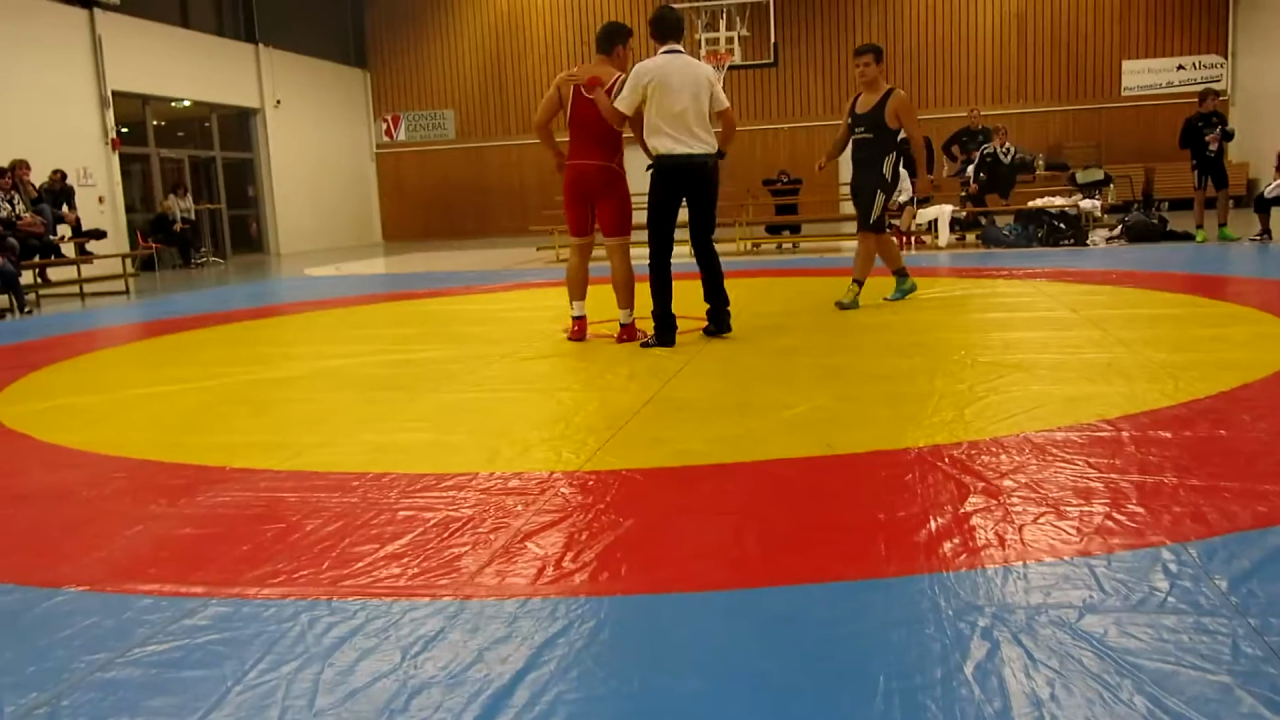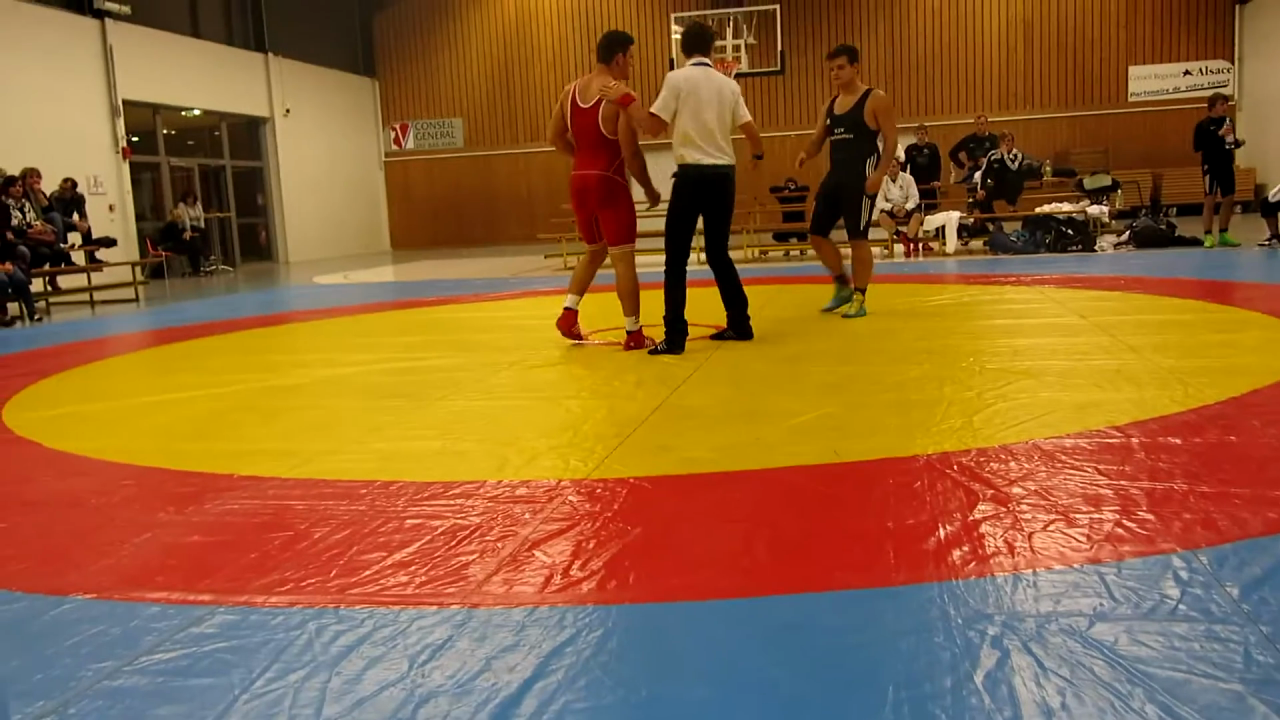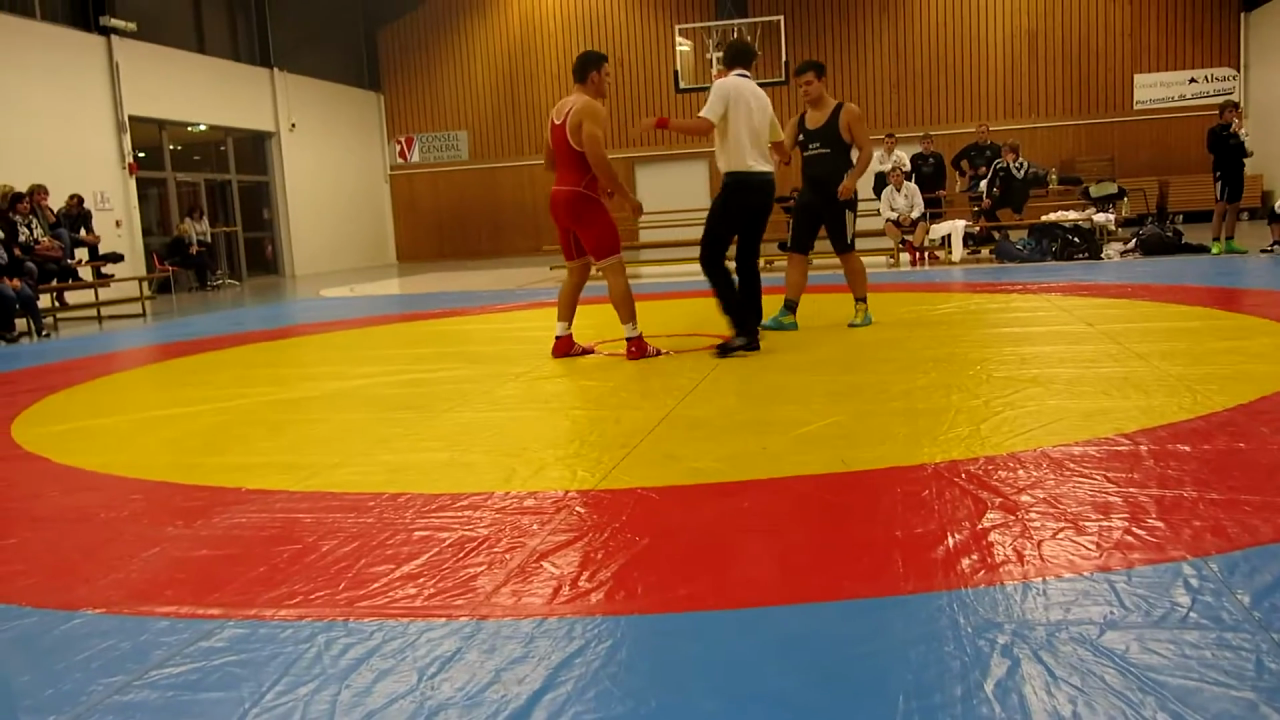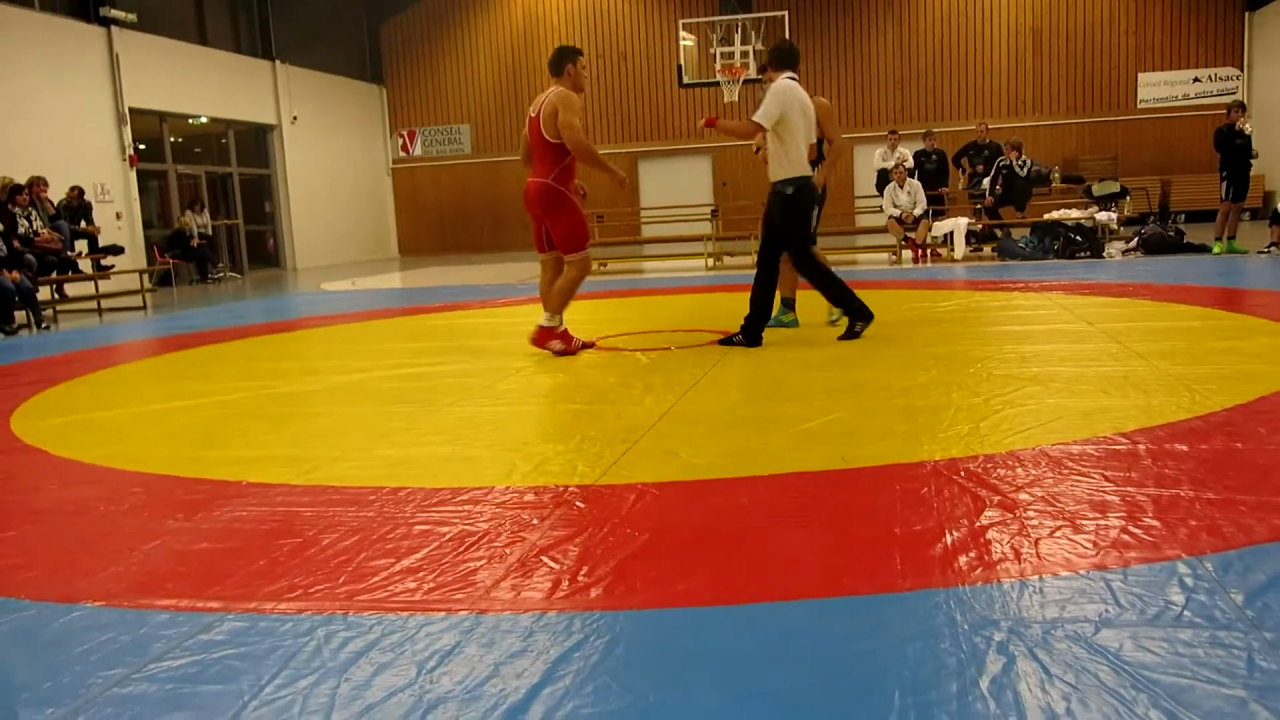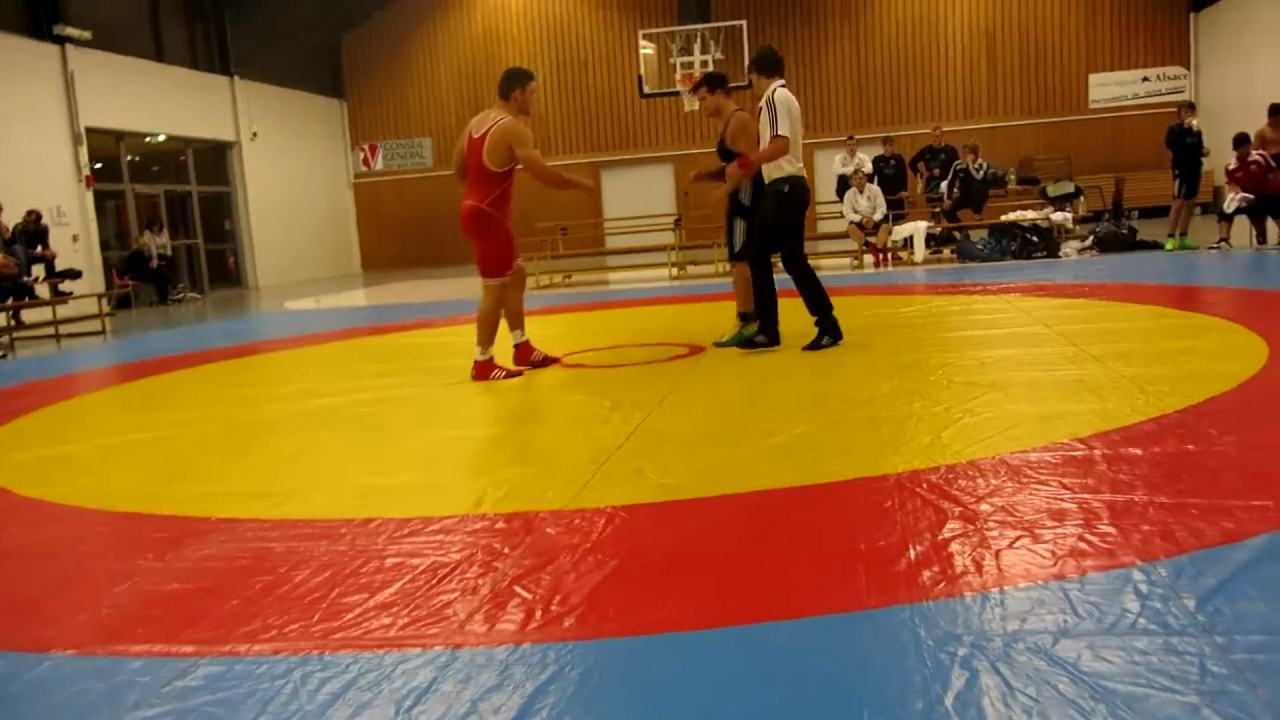
dt=0.3s
person 1, frame 1
left shoulder: (645, 70)
right shoulder: (704, 70)
left elbow: (616, 117)
right elbow: (728, 119)
left wrist: (595, 88)
right wrist: (717, 153)
left hip: (670, 166)
right hip: (705, 163)
left knee: (660, 249)
right knee: (703, 242)
left ankle: (664, 329)
right ankle: (719, 316)
person 1, frame 2
left shoulder: (677, 79)
right shoulder: (728, 84)
left elbow: (654, 126)
right elbow: (751, 131)
left wrist: (625, 100)
right wrist: (757, 155)
left hip: (692, 175)
right hip: (724, 175)
left knee: (676, 258)
right knee: (718, 252)
left ankle: (674, 335)
right ankle: (739, 323)
person 1, frame 3
left shoulder: (724, 86)
right shoulder: (762, 95)
left elbow: (704, 127)
right elbow: (779, 145)
left wrist: (661, 122)
right wrist: (784, 158)
left hip: (739, 182)
right hip: (764, 183)
left knee: (711, 256)
right knee: (748, 260)
left ankle: (742, 327)
right ankle: (747, 333)
person 1, frame 4
left shoulder: (780, 90)
right shoulder: (801, 94)
left elbow: (752, 129)
left wrist: (714, 122)
left hip: (792, 188)
right hip: (791, 187)
left knee: (803, 261)
right knee: (767, 259)
left ankle: (859, 312)
right ankle: (750, 331)
person 1, frame 5
left shoulder: (775, 98)
right shoulder: (782, 97)
left elbow: (781, 145)
left wrist: (744, 165)
left hip: (785, 188)
right hip: (778, 188)
left knee: (793, 261)
right knee: (758, 256)
left ankle: (829, 328)
right ankle: (767, 330)
person 2, frame 1
left shoulder: (566, 80)
right shoulder: (626, 85)
left elbow: (540, 123)
right elbow: (642, 136)
left wrist: (557, 153)
left hip: (575, 173)
right hip: (608, 175)
left knee: (580, 249)
right knee: (619, 251)
left ankle: (578, 322)
right ankle: (626, 326)
person 2, frame 2
left shoulder: (571, 90)
left elbow: (556, 139)
right elbow: (630, 151)
right wrist: (649, 188)
left hip: (579, 181)
right hip: (609, 184)
left knee: (594, 252)
right knee: (623, 259)
left ankle: (568, 314)
right ankle: (633, 334)
person 2, frame 3
left shoulder: (557, 110)
right shoulder: (591, 108)
right elbow: (597, 159)
right wrist: (628, 196)
left hip: (559, 197)
right hip: (583, 199)
left knee: (576, 271)
right knee: (614, 270)
left ankle: (563, 340)
right ankle: (635, 342)
person 2, frame 4
left shoulder: (538, 103)
right shoulder: (566, 98)
right elbow: (576, 145)
right wrist: (612, 170)
left hip: (538, 189)
right hip: (554, 193)
left knee: (554, 265)
right knee: (578, 265)
left ankle: (559, 333)
right ankle: (544, 330)
person 2, frame 5
left shoulder: (476, 122)
right shoulder: (513, 128)
left elbow: (458, 168)
right elbow: (542, 173)
right wrist: (580, 183)
left hip: (477, 210)
right hip: (489, 217)
left knee: (516, 276)
right knee: (495, 290)
left ankle: (523, 348)
right ankle: (483, 363)
person 3, frame 1
left shoulder: (896, 100)
right shoulder: (854, 103)
left elbow: (916, 139)
right elbow: (842, 139)
left wrist: (922, 175)
right wrist: (827, 158)
left hip: (882, 173)
right hip: (859, 174)
left knee: (866, 232)
right knee: (877, 233)
left ankle: (854, 291)
right ankle: (904, 280)
person 3, frame 2
left shoulder: (876, 99)
right shoulder: (830, 105)
left elbow: (891, 139)
right elbow: (816, 140)
left wrist: (879, 172)
right wrist: (806, 154)
left hip: (862, 177)
right hip: (834, 176)
left knee: (858, 239)
right knee: (817, 235)
left ankle: (859, 298)
right ankle: (844, 285)
person 3, frame 3
left shoulder: (848, 113)
right shoulder: (798, 121)
left elbow: (866, 151)
right elbow: (784, 150)
left wrist: (852, 179)
left hip: (838, 193)
right hip: (808, 193)
left knee: (846, 253)
right knee: (796, 253)
left ankle: (862, 307)
right ankle: (788, 314)
person 3, frame 4
left shoulder: (818, 106)
left elbow: (836, 144)
right elbow: (762, 149)
left wrist: (822, 173)
right wrist: (761, 148)
left hip: (810, 186)
right knee: (784, 249)
right ankle: (787, 311)
person 3, frame 5
left shoulder: (740, 119)
right shoulder: (724, 125)
right wrist: (707, 174)
left hip: (746, 196)
right hip: (741, 198)
left knee: (740, 261)
right knee: (745, 261)
left ankle: (746, 324)
right ankle: (753, 321)
